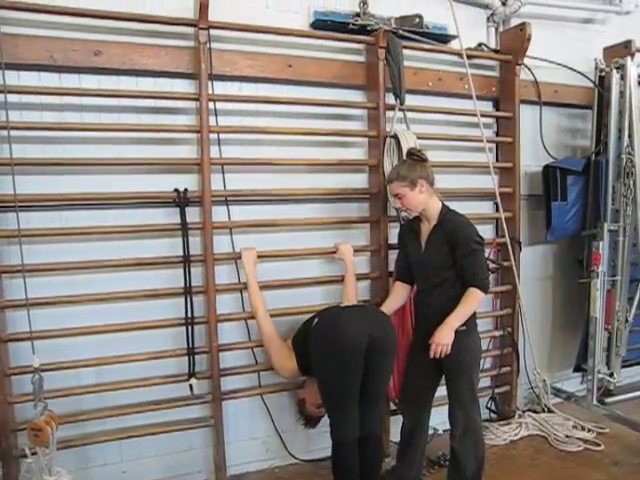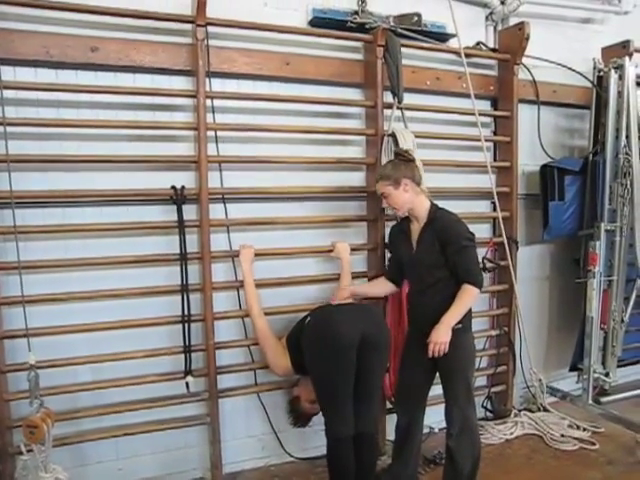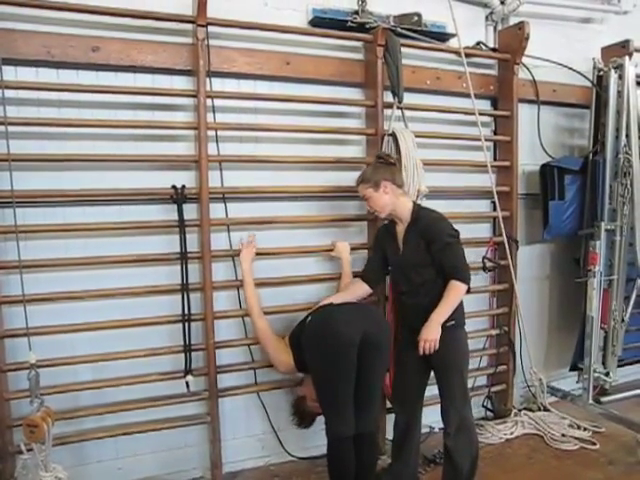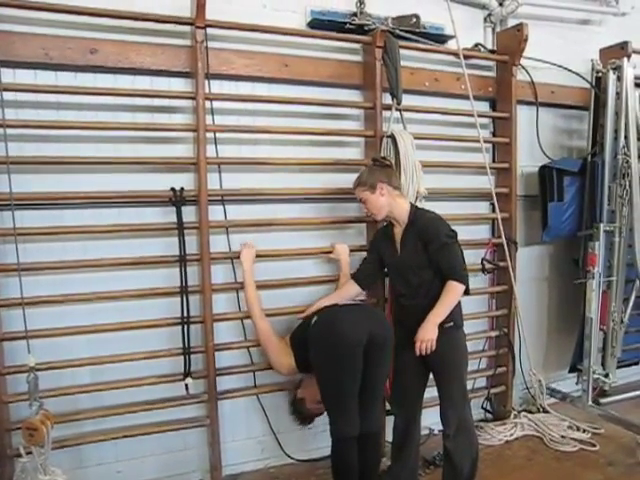
dt=0.5s
person 1, frame 1
left shoulder: (459, 228)
right shoulder: (408, 231)
left elbow: (478, 286)
left wrist: (449, 327)
right wrist: (381, 314)
left hip: (459, 335)
right hip: (423, 332)
left knee: (462, 412)
right knee: (412, 404)
person 1, frame 2
left shoulder: (449, 226)
right shoulder: (399, 233)
left elbow: (472, 283)
right elbow: (393, 280)
left wrist: (445, 326)
right wrist: (356, 290)
left hip: (453, 333)
right hip: (418, 331)
left knee: (458, 412)
right knee: (408, 404)
person 1, frame 3
left shoulder: (433, 224)
right shoulder: (385, 235)
left elbow: (460, 279)
right elbow: (369, 280)
left wrist: (435, 323)
right wrist: (332, 301)
left hip: (445, 330)
right hip: (408, 331)
left knee: (455, 410)
right knee: (404, 405)
person 1, frame 4
left shoulder: (430, 225)
right shoulder: (382, 238)
left elbow: (458, 279)
right elbow: (362, 280)
left wrist: (431, 323)
right wrist: (323, 304)
left hip: (443, 331)
right hip: (406, 333)
left knee: (454, 412)
right knee: (404, 406)
person 2, frame 1
left shoulder: (289, 364)
left elbow: (261, 314)
right elbow: (351, 306)
left wrist: (250, 269)
left hip: (336, 334)
right hip: (379, 323)
left knee: (345, 433)
right knee: (371, 429)
person 2, frame 2
left shoulder: (283, 363)
left elbow: (256, 315)
right elbow: (344, 300)
left wrist: (246, 267)
right wrist: (345, 259)
left hip: (330, 332)
right hip: (372, 320)
left knee: (339, 430)
right knee: (366, 426)
person 2, frame 3
left shoulder: (287, 360)
left elbow: (257, 315)
right elbow: (345, 297)
left wrist: (246, 266)
right wrist: (345, 258)
left hip: (330, 331)
right hip: (374, 320)
left knee: (340, 430)
right knee: (367, 427)
person 2, frame 4
left shoulder: (287, 361)
left elbow: (257, 315)
left wrist: (247, 267)
right wrist: (344, 261)
left hip: (336, 332)
right hip: (377, 322)
left knee: (345, 430)
right knee: (370, 427)
